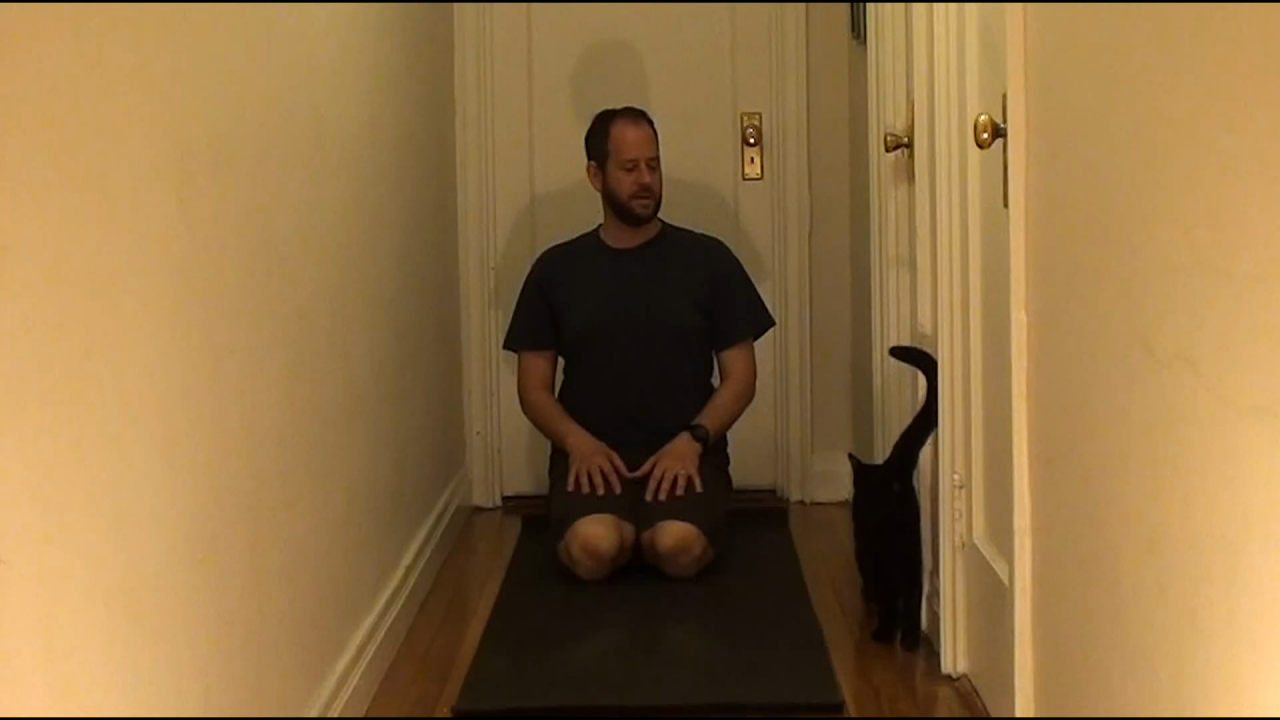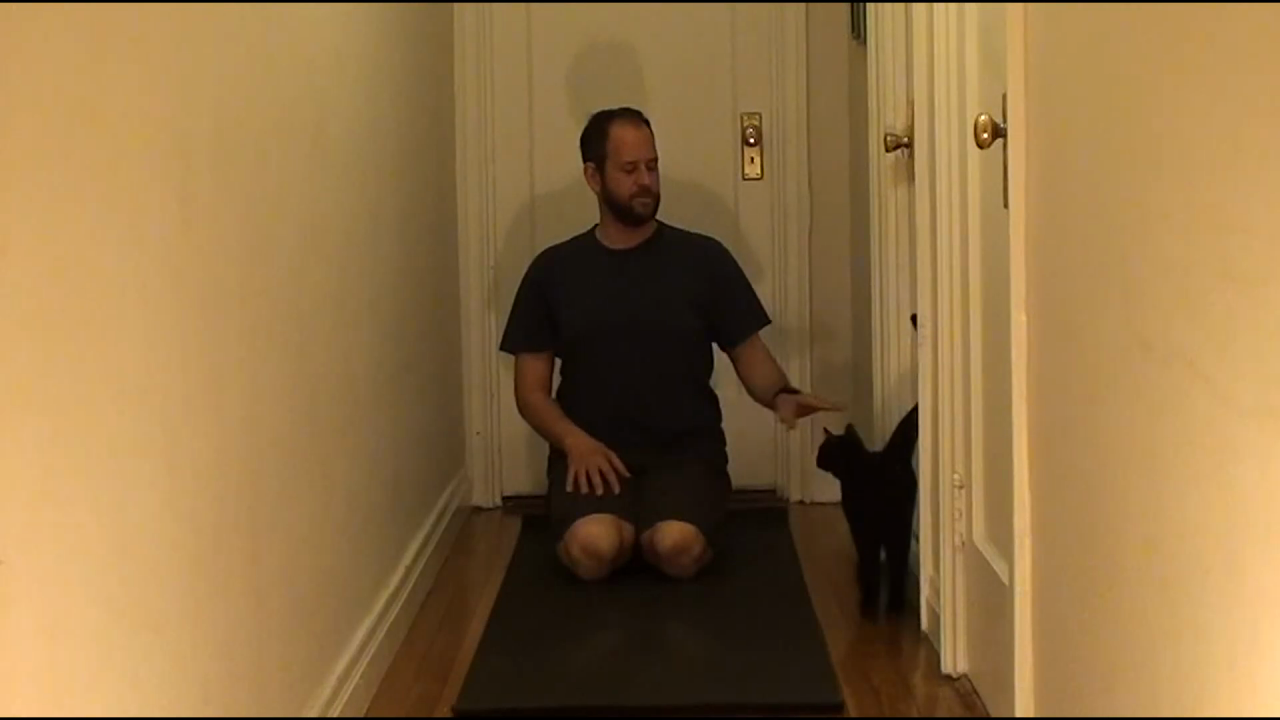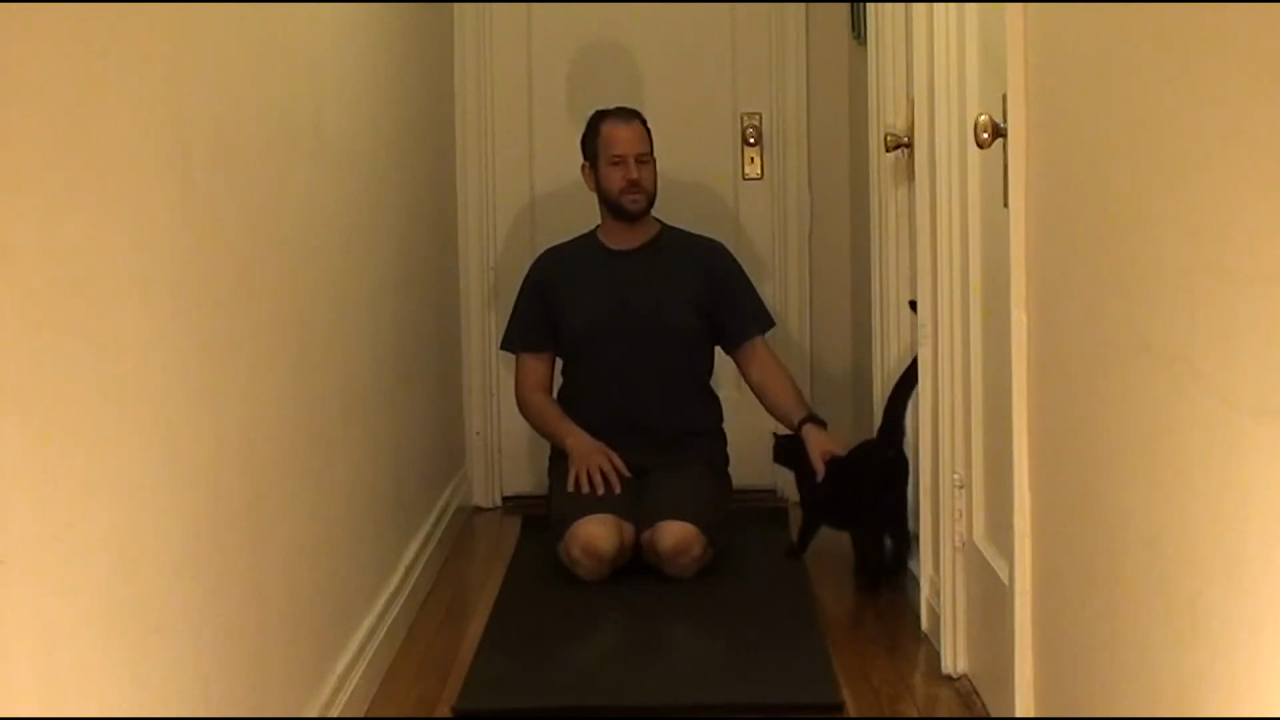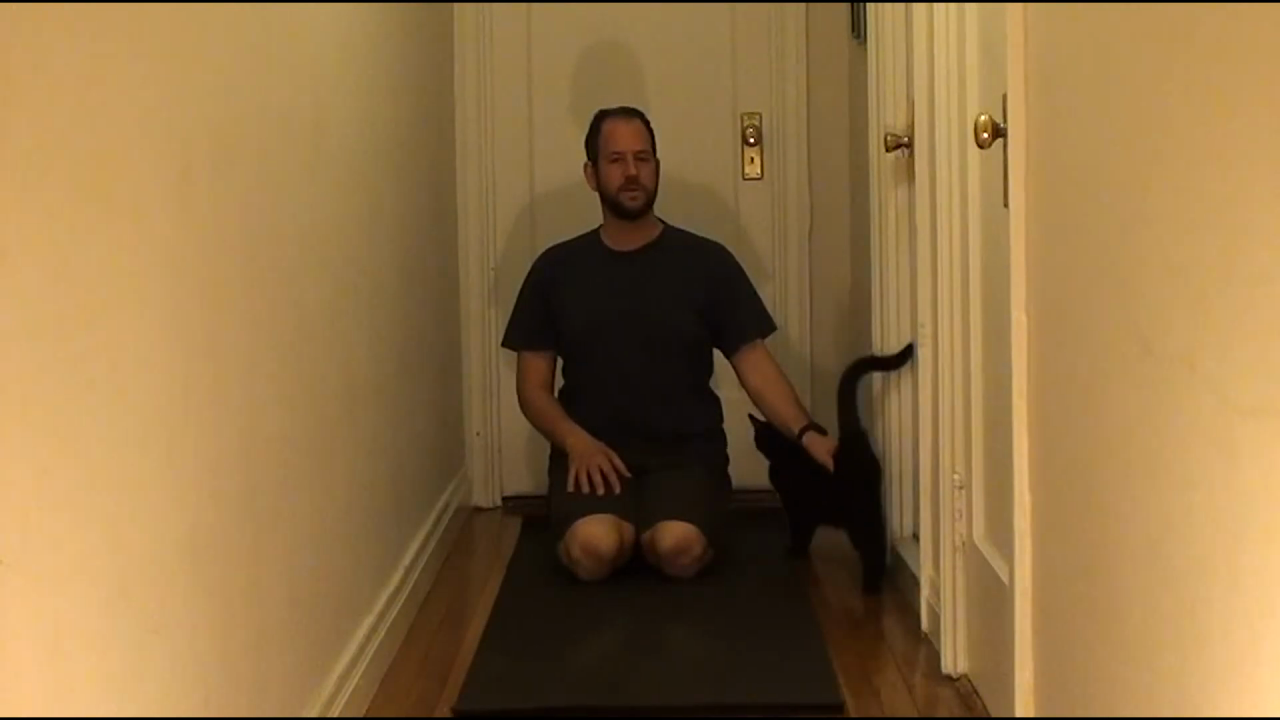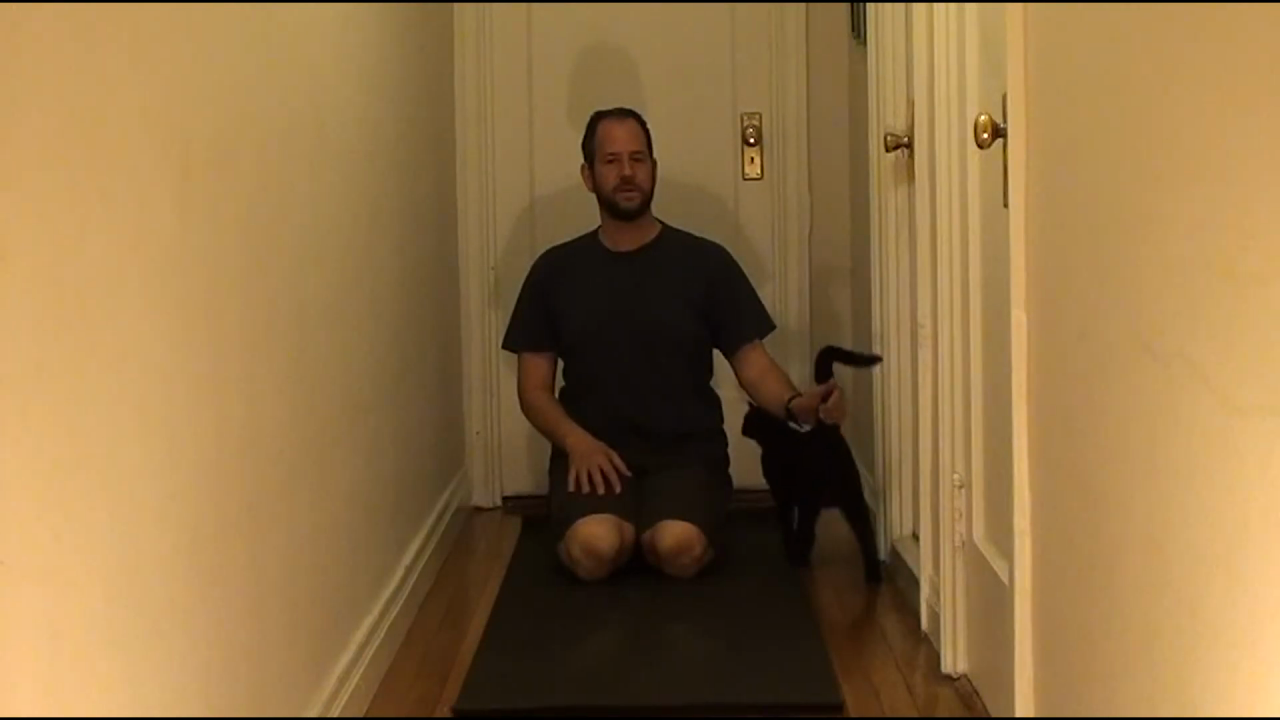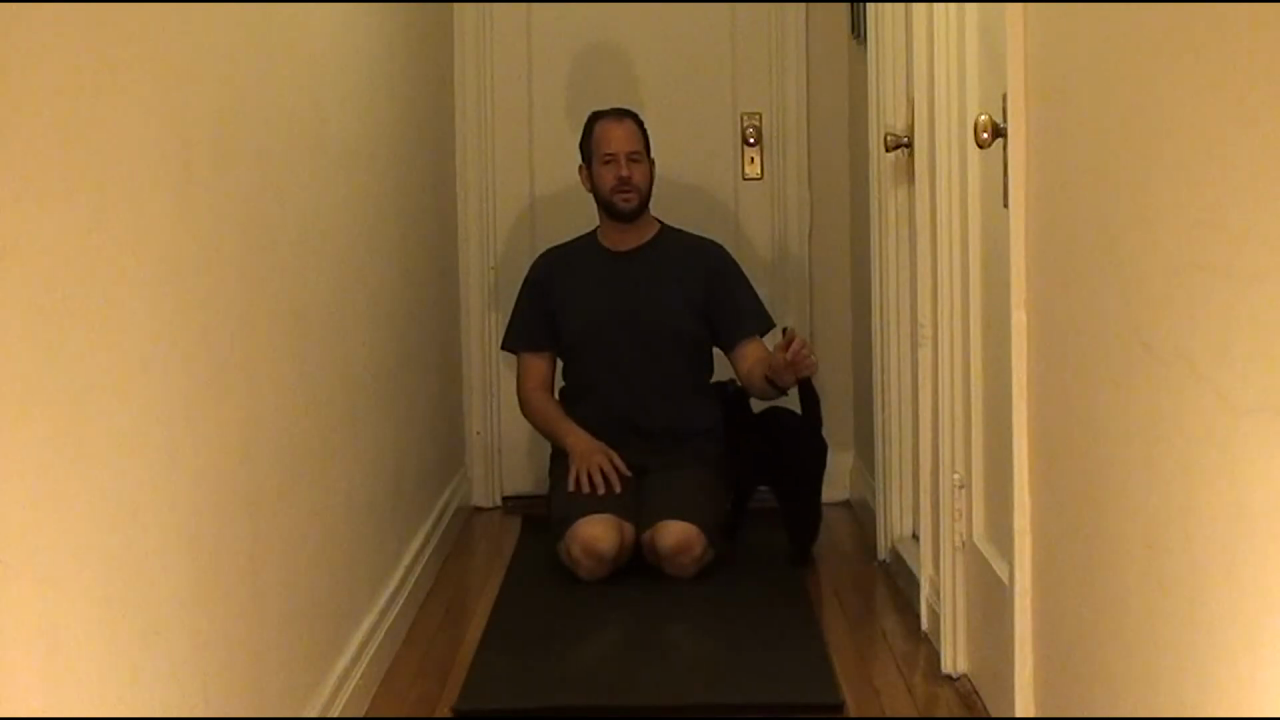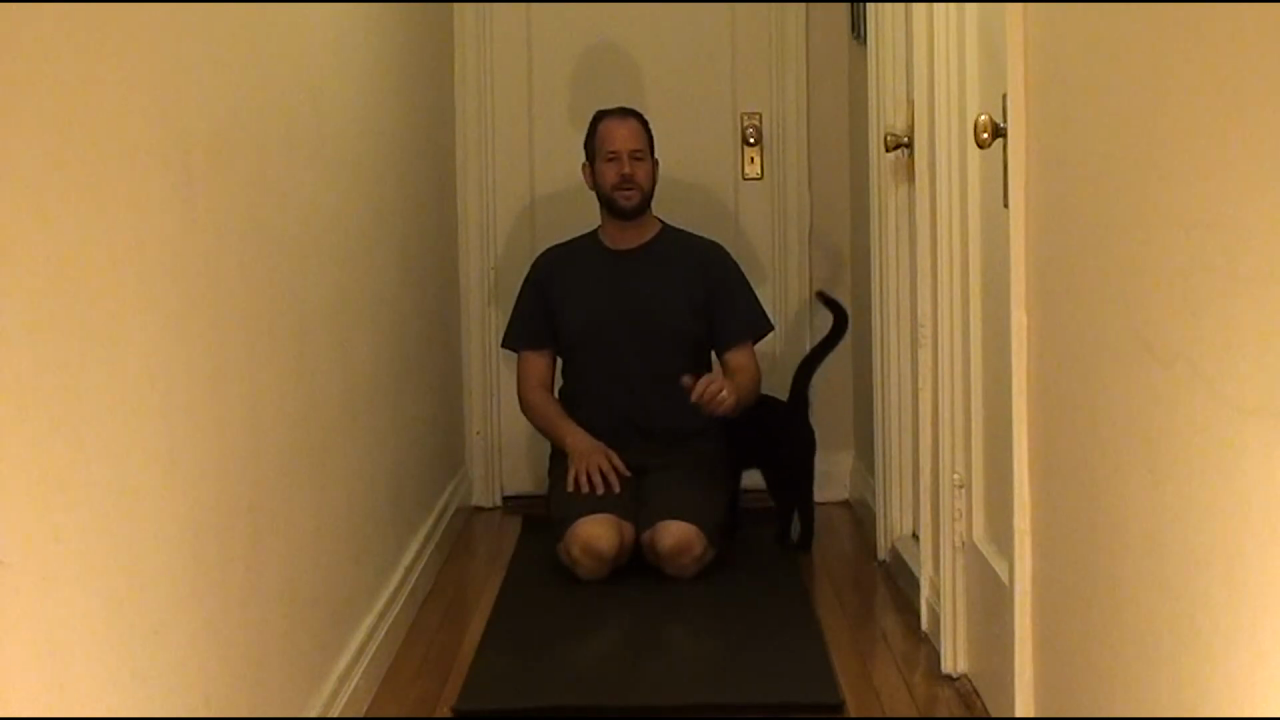
dt=0.5s
person 1, frame 1
left shoulder: (707, 259)
right shoulder: (556, 269)
left elbow: (740, 376)
right elbow: (534, 388)
left wrist: (692, 439)
right wrist: (578, 441)
left hip: (684, 448)
right hip: (592, 449)
left knee: (677, 548)
right knee: (592, 549)
left ankle: (651, 530)
right ankle: (628, 528)
person 1, frame 2
left shoulder: (701, 258)
right shoulder: (553, 270)
left elbow: (750, 356)
right elbow: (530, 389)
left wrist: (782, 395)
right wrist: (575, 441)
left hip: (684, 447)
right hip: (592, 451)
left knee: (677, 549)
right knee: (593, 549)
left ankle: (677, 517)
right ankle: (620, 528)
person 1, frame 3
left shoulder: (705, 260)
right shoulder: (554, 270)
left elbow: (757, 361)
right elbow: (531, 389)
left wrist: (808, 424)
right wrist: (576, 441)
left hip: (687, 449)
right hip: (592, 450)
left knee: (677, 548)
right knee: (593, 550)
left ankle: (652, 528)
right ankle: (623, 528)
person 1, frame 4
left shoulder: (707, 262)
right shoulder: (556, 269)
left elbow: (755, 365)
right elbow: (533, 387)
left wrist: (808, 434)
right wrist: (576, 441)
left hip: (687, 451)
right hip: (593, 450)
left knee: (679, 549)
right knee: (594, 550)
left ankle: (651, 525)
right ankle: (624, 527)
person 1, frame 5
left shoulder: (706, 262)
right shoulder: (555, 270)
left elbow: (752, 364)
right elbow: (534, 389)
left wrist: (798, 404)
right wrist: (576, 441)
left hip: (687, 449)
right hip: (593, 449)
left knee: (677, 549)
right knee: (594, 550)
left ankle: (667, 526)
right ankle: (625, 530)
person 1, frame 6
left shoulder: (704, 260)
right shoulder: (554, 270)
left elbow: (751, 368)
right elbow: (533, 390)
left wrist: (779, 373)
right wrist: (576, 441)
left hip: (687, 449)
right hip: (593, 450)
left knee: (679, 548)
right knee: (593, 549)
left ankle: (653, 528)
right ankle: (624, 526)
person 1, frame 7
left shoulder: (705, 261)
right shoulder: (554, 269)
left elbow: (744, 372)
right elbow: (533, 388)
left wrist: (729, 391)
right wrist: (576, 441)
left hip: (685, 448)
right hip: (591, 449)
left knee: (678, 548)
right knee: (592, 549)
left ankle: (679, 523)
right ankle: (622, 527)
